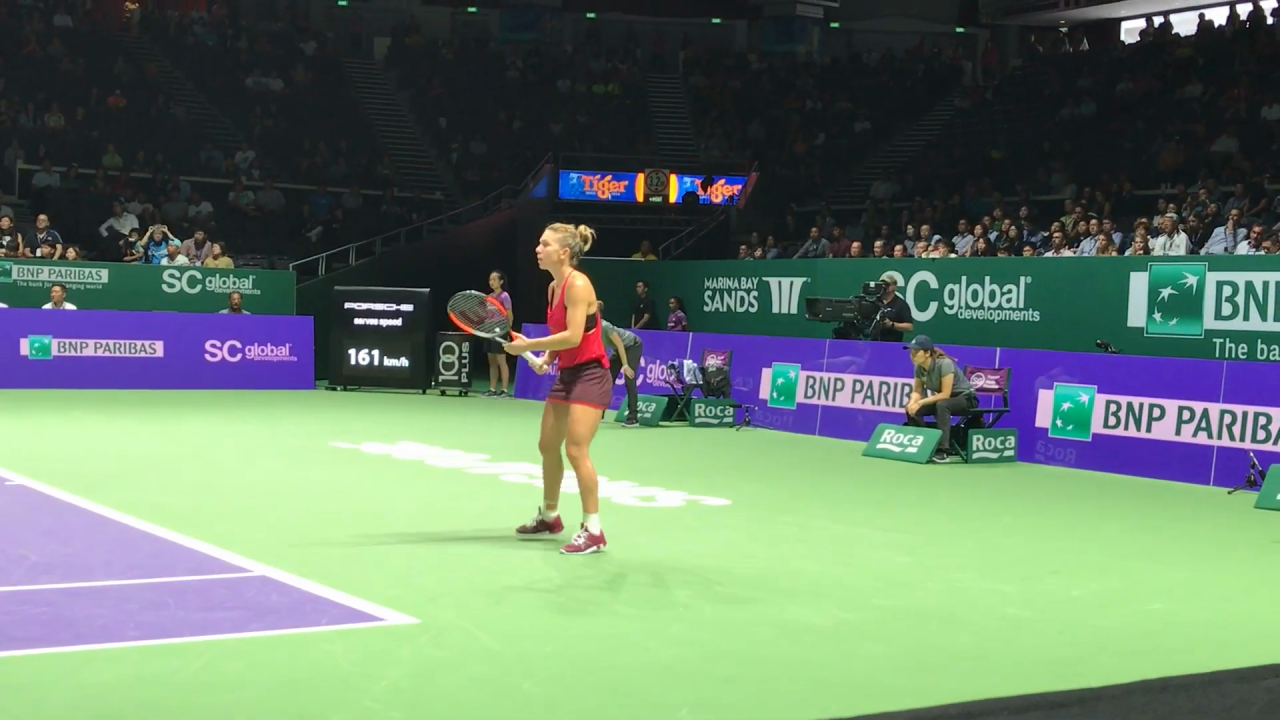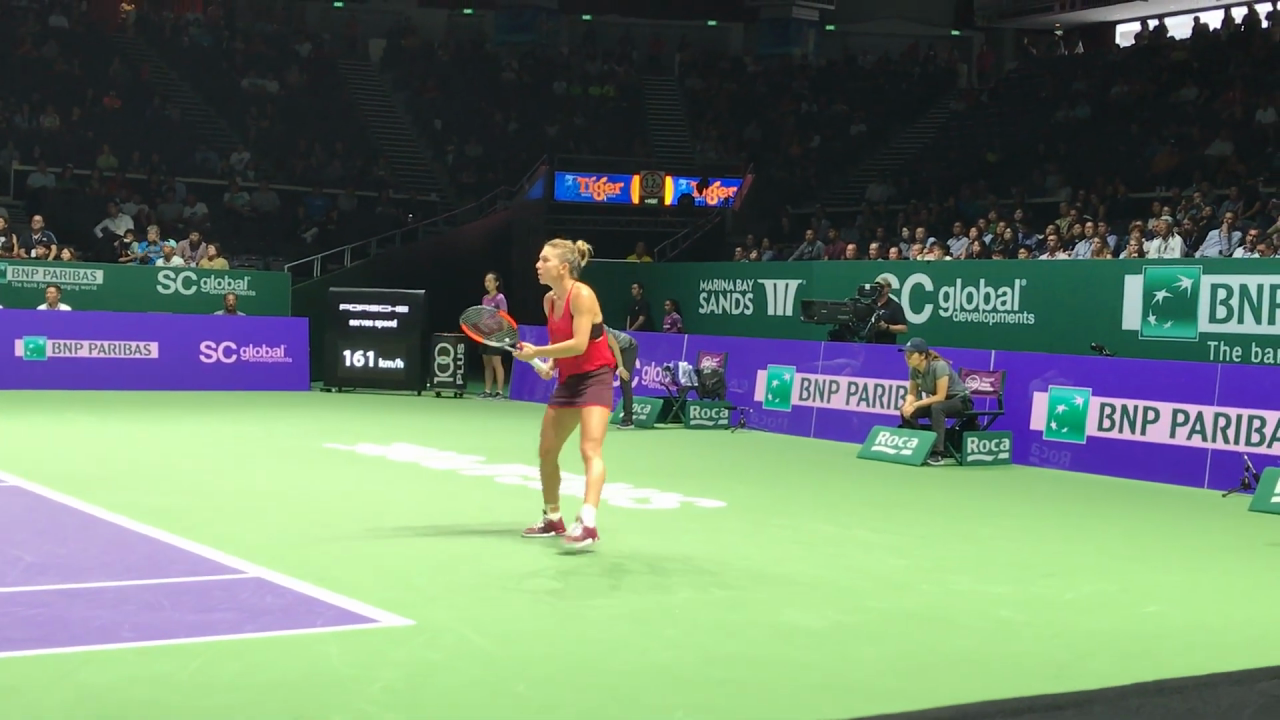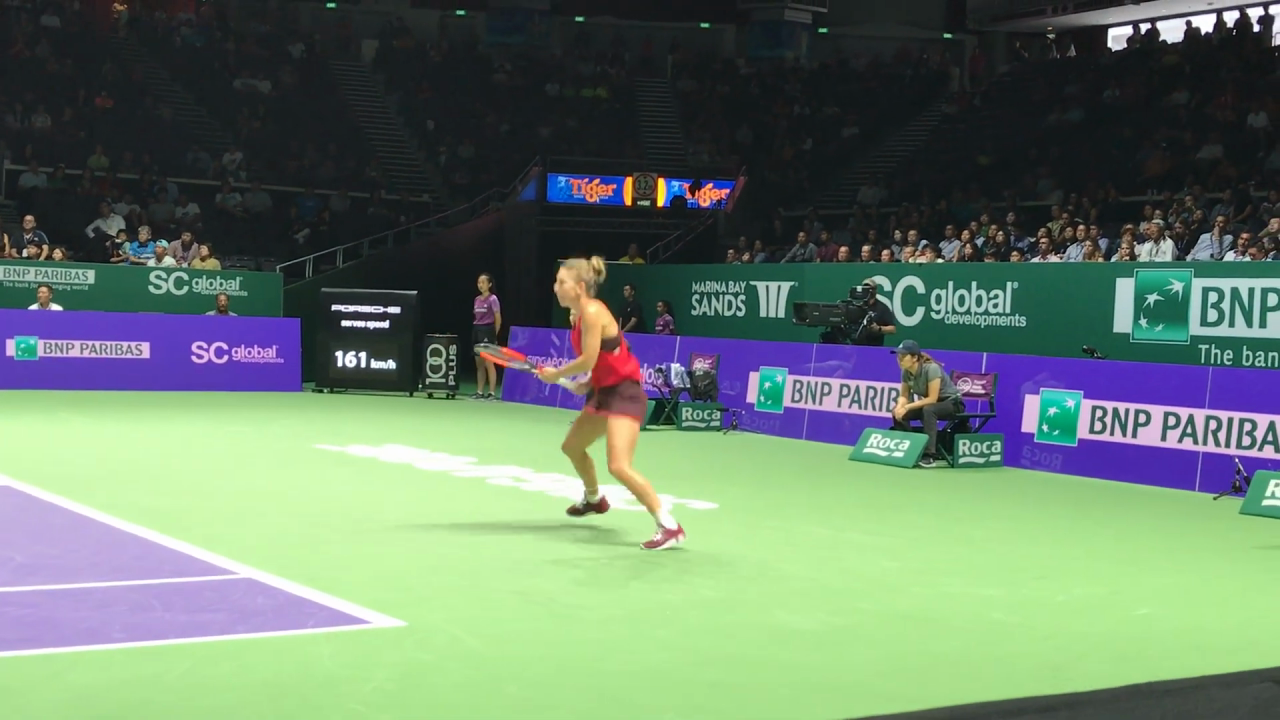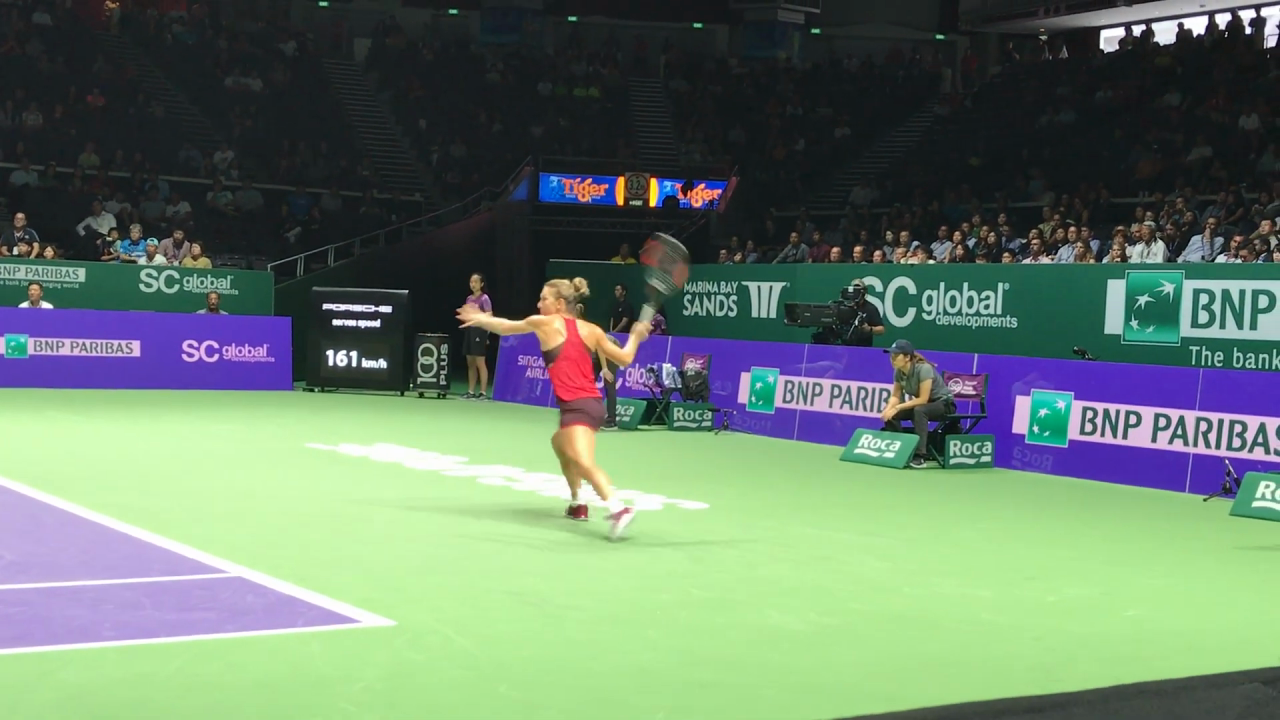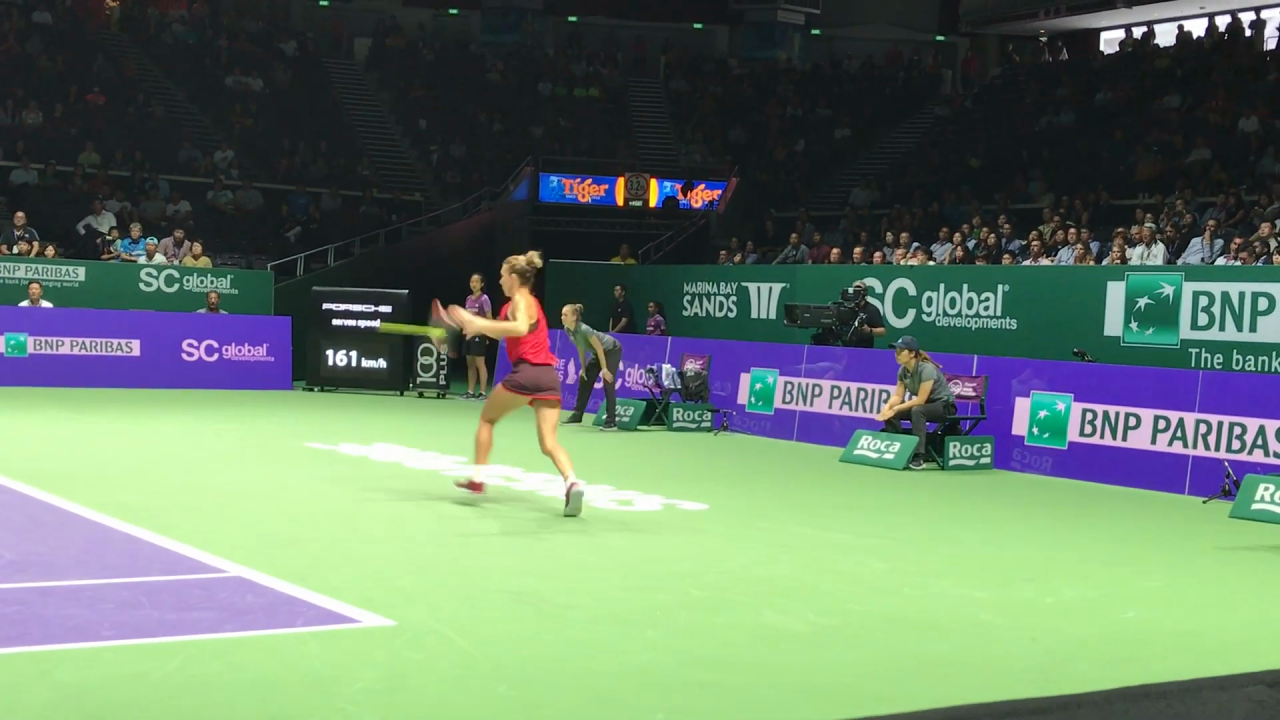
dt=0.3s
person 1, frame 1
left shoulder: (578, 284)
right shoulder: (554, 287)
left elbow: (573, 337)
left wrist: (528, 345)
right wrist: (546, 358)
left hip: (589, 375)
right hip: (567, 374)
left knee: (576, 450)
right knee: (547, 446)
left ankle: (593, 531)
right ankle: (548, 517)
person 1, frame 2
left shoulder: (582, 295)
right shoulder: (549, 300)
left elbow: (579, 344)
left wrist: (535, 353)
right wrist: (550, 363)
left hip: (595, 381)
right hip: (567, 383)
left knee: (590, 450)
right knee: (546, 453)
left ankle: (587, 524)
right ankle: (553, 519)
person 1, frame 3
left shoulder: (592, 313)
right shoulder: (581, 315)
left elbow: (589, 361)
left wrist: (556, 374)
right wrist: (587, 381)
left hip: (625, 395)
right hip: (605, 393)
left knee: (619, 467)
right knee: (571, 447)
left ankle: (669, 526)
right ankle: (594, 498)
person 1, frame 4
left shoulder: (544, 323)
right shoulder: (591, 329)
left elbow: (506, 327)
right elbow: (624, 360)
left wrist: (480, 319)
right wrist: (636, 337)
left hip: (576, 407)
right hip: (593, 405)
left knee: (584, 464)
right knee: (560, 444)
left ankle: (618, 508)
right ankle: (577, 504)
person 1, frame 5
left shoulder: (520, 300)
right shoulder: (531, 302)
left elbow: (520, 328)
left wrist: (481, 324)
right wrist: (468, 320)
left hip: (528, 374)
right hip: (549, 379)
left knee: (487, 418)
right knee: (549, 442)
left ankle: (477, 478)
right ankle: (573, 483)
